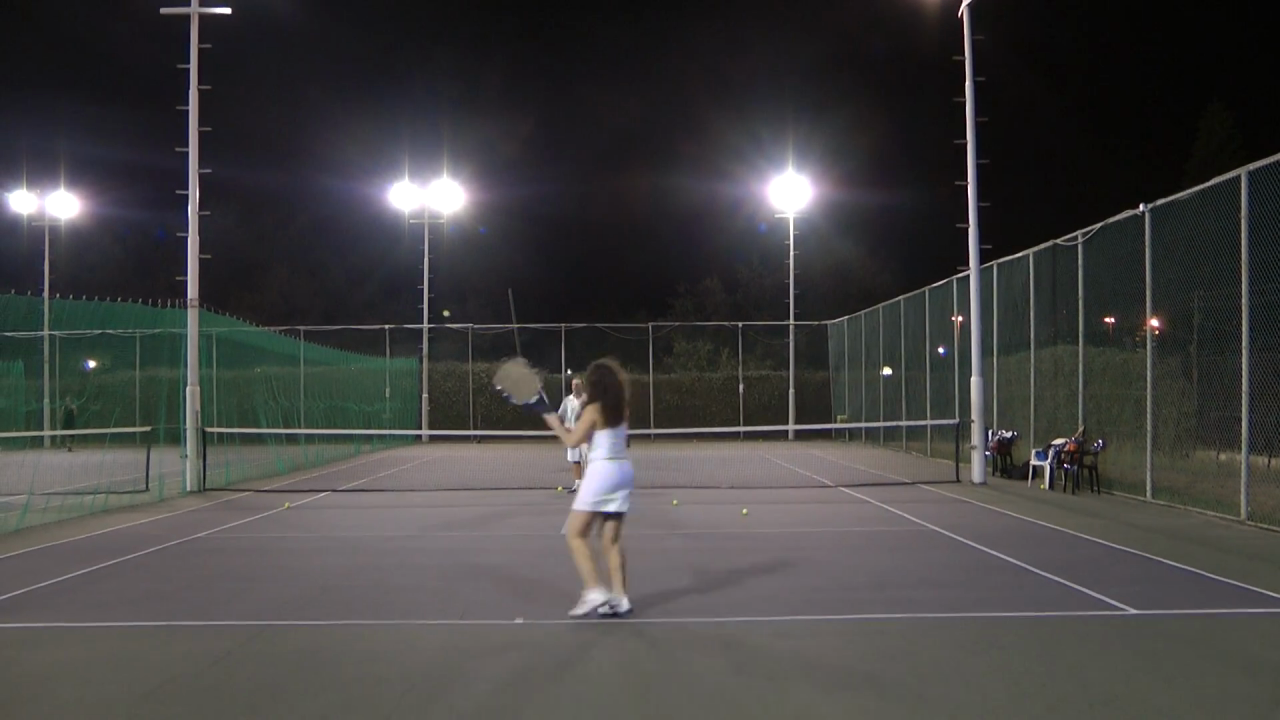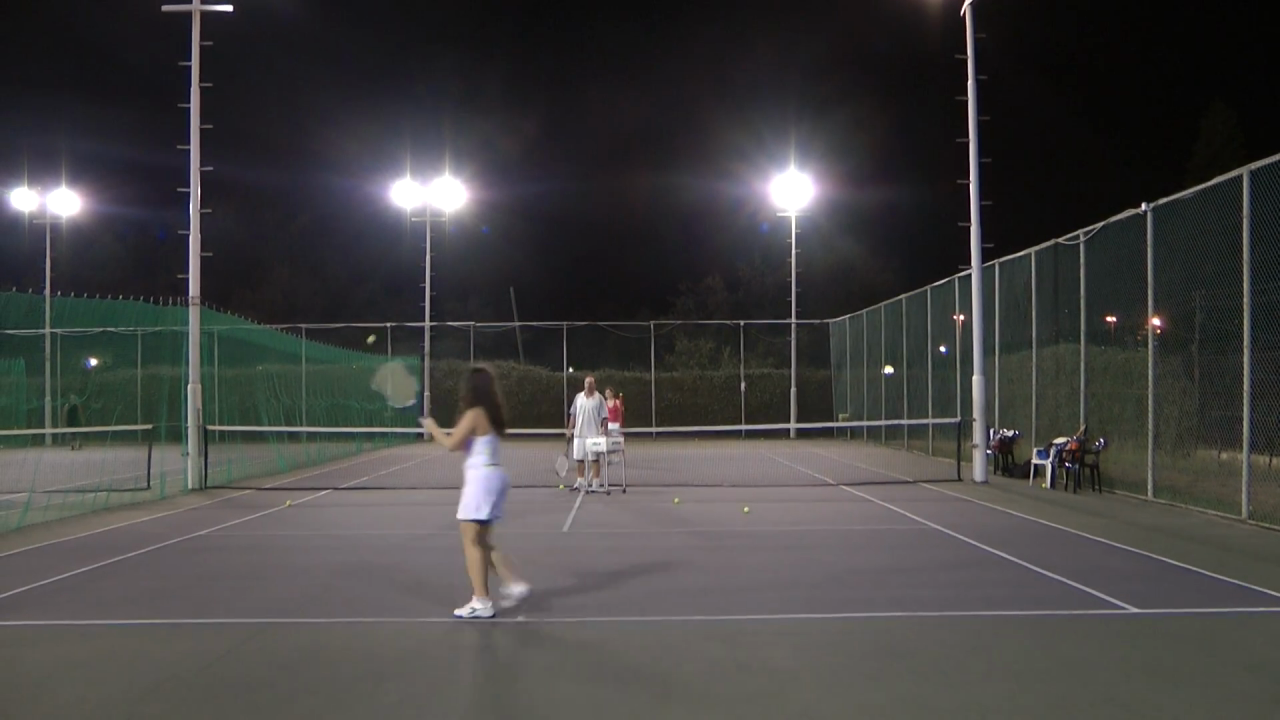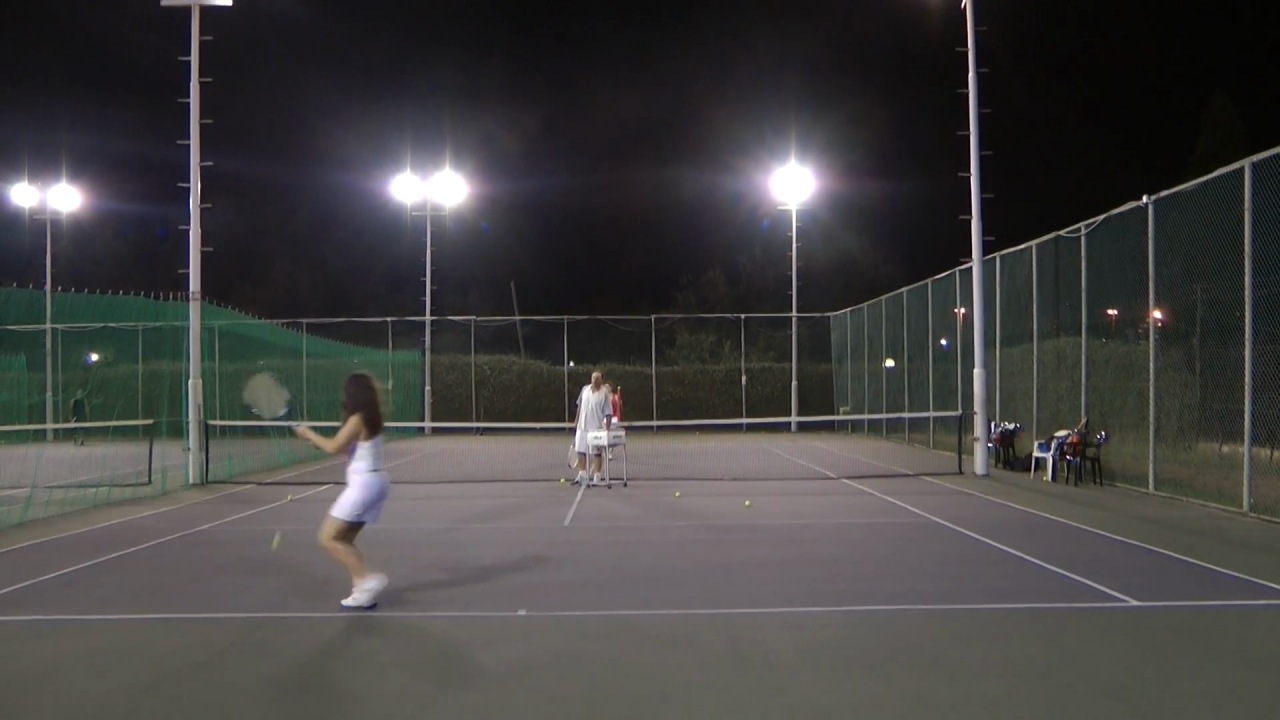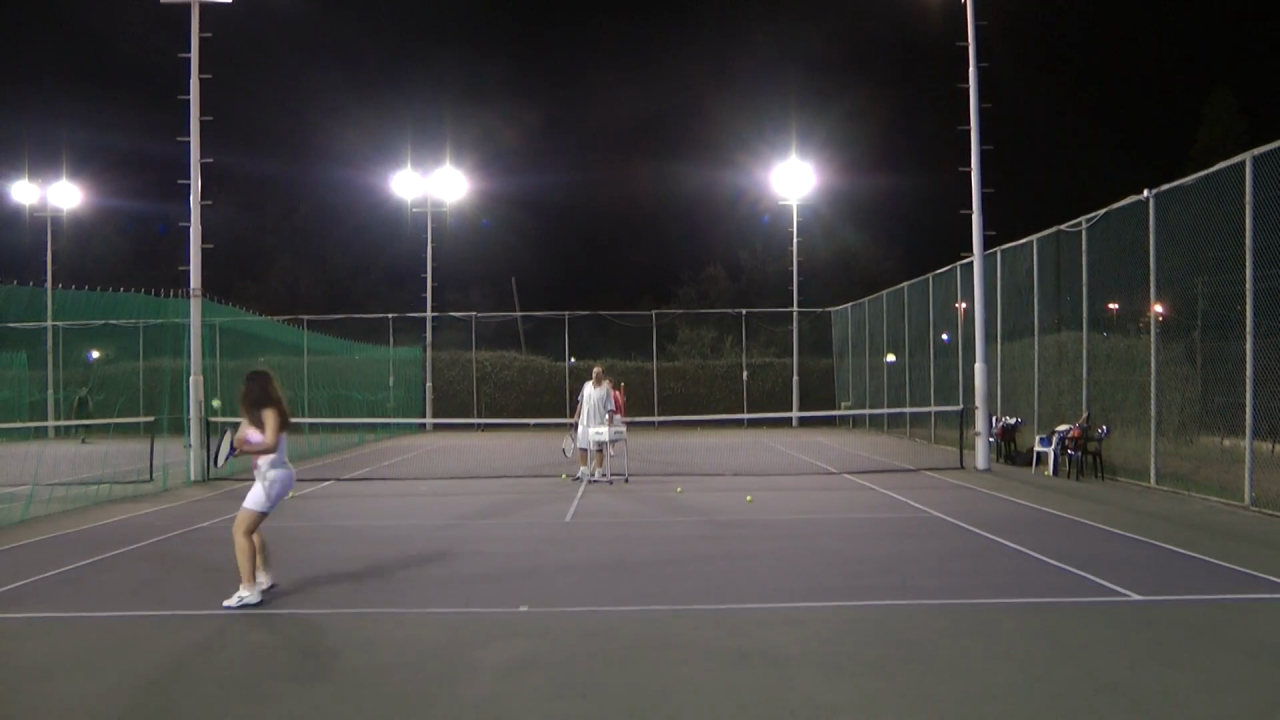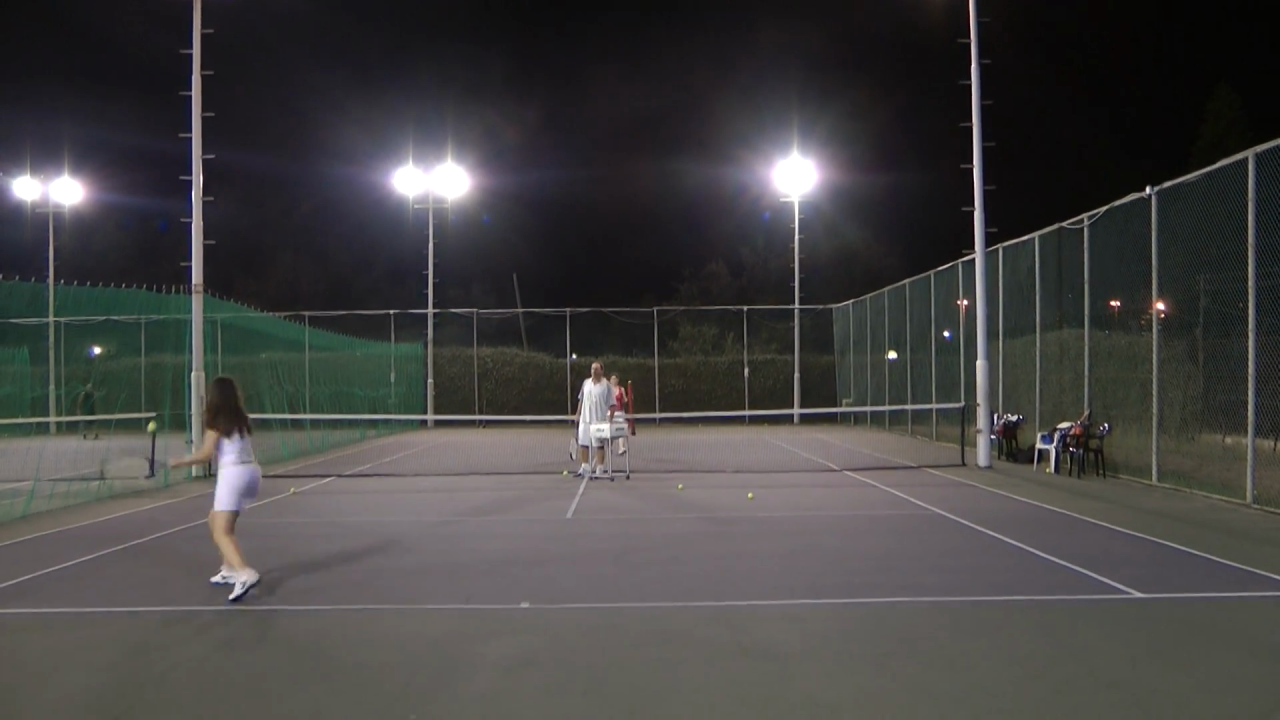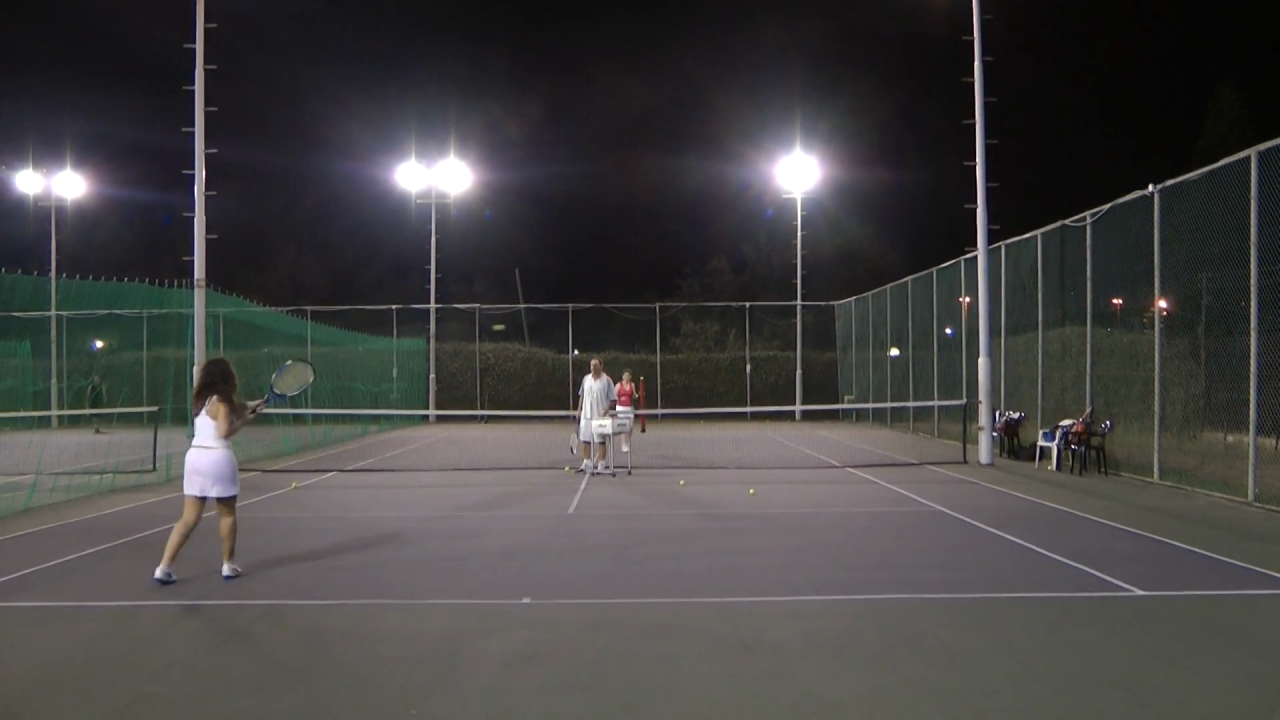
dt=0.4s
person 1, frame 1
left shoulder: (594, 409)
right shoulder: (619, 408)
left elbow: (573, 441)
left wrist: (556, 424)
left hip: (602, 473)
right hip: (623, 471)
left knee: (575, 535)
right knee: (610, 541)
left ankle: (595, 590)
right ankle: (619, 599)
person 1, frame 2
left shoulder: (474, 414)
right shoulder: (490, 414)
left elbow: (450, 445)
left wrist: (433, 428)
right wrist: (441, 433)
left hip: (481, 479)
right hip: (492, 478)
left knee: (472, 543)
right knee: (481, 542)
left ankle: (482, 603)
right ankle: (514, 585)
person 1, frame 3
left shoulder: (357, 419)
right shoulder: (368, 420)
left elbow: (333, 448)
right elbow: (340, 446)
left wrist: (309, 434)
right wrist: (316, 438)
left hip: (364, 484)
right hip: (373, 483)
left knee: (327, 539)
right knee: (344, 540)
left ankle: (367, 579)
right ankle: (363, 592)
person 1, frame 4
left shoulder: (271, 414)
right shoulder: (252, 415)
left elbow: (272, 445)
right elbow: (239, 441)
left wrist: (250, 448)
right wrist: (239, 440)
left hip: (274, 476)
right hip: (266, 477)
left knee: (240, 531)
right knee: (249, 529)
left ankle: (249, 591)
right ankle: (263, 576)
person 1, frame 5
left shoulder: (214, 422)
right shoulder: (239, 419)
left elbow: (206, 455)
left wrist: (179, 462)
left hip: (233, 475)
right hip: (251, 471)
left knee: (221, 533)
right knee: (217, 523)
left ankle: (246, 575)
right ankle: (230, 571)
person 1, frame 6
left shoulder: (205, 400)
right shoulder: (222, 401)
left elbow: (234, 410)
right elbow: (225, 432)
left wrist: (248, 407)
right wrist: (244, 420)
left hip: (195, 457)
right hip: (219, 459)
left knee: (189, 518)
right knee: (227, 513)
left ankle: (164, 567)
right ankle: (228, 565)
